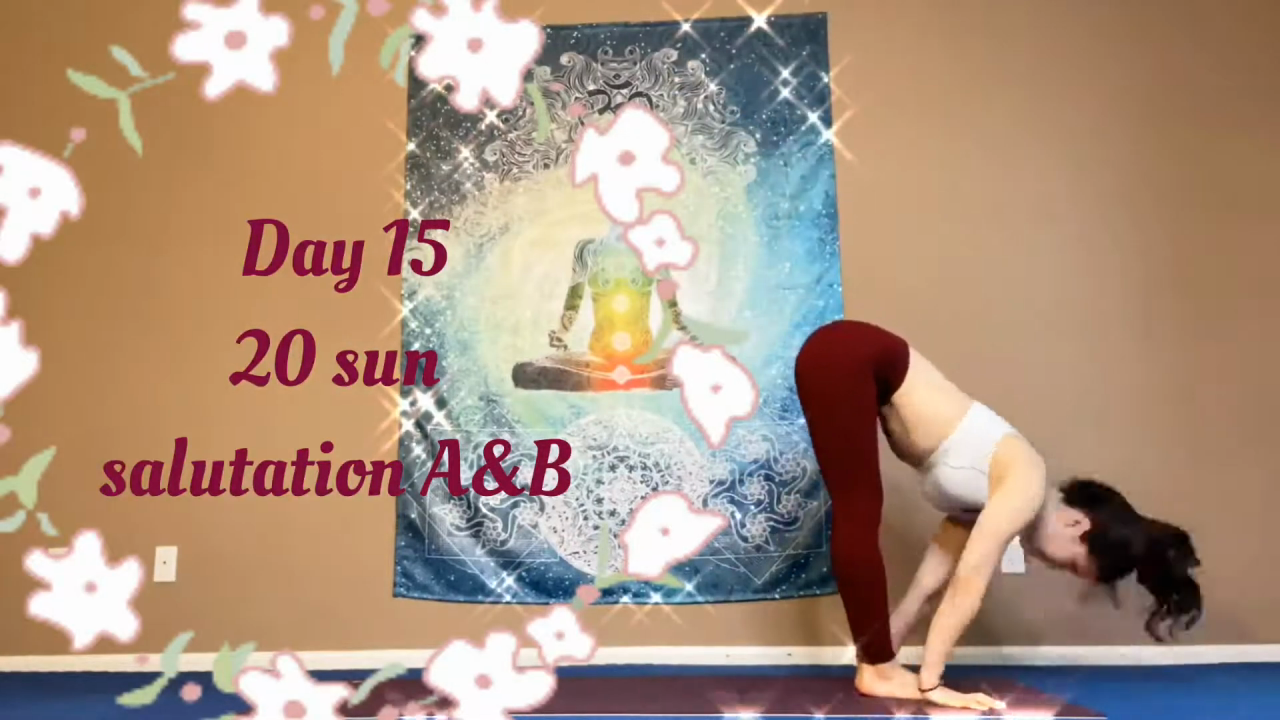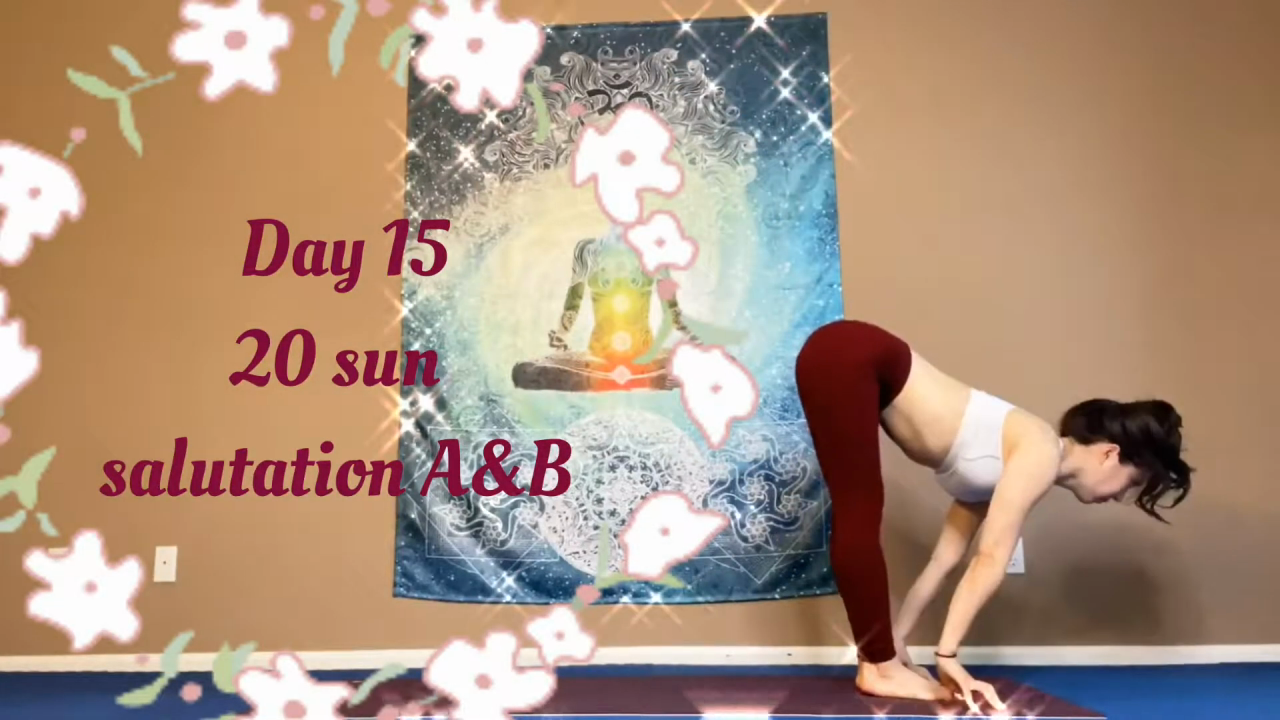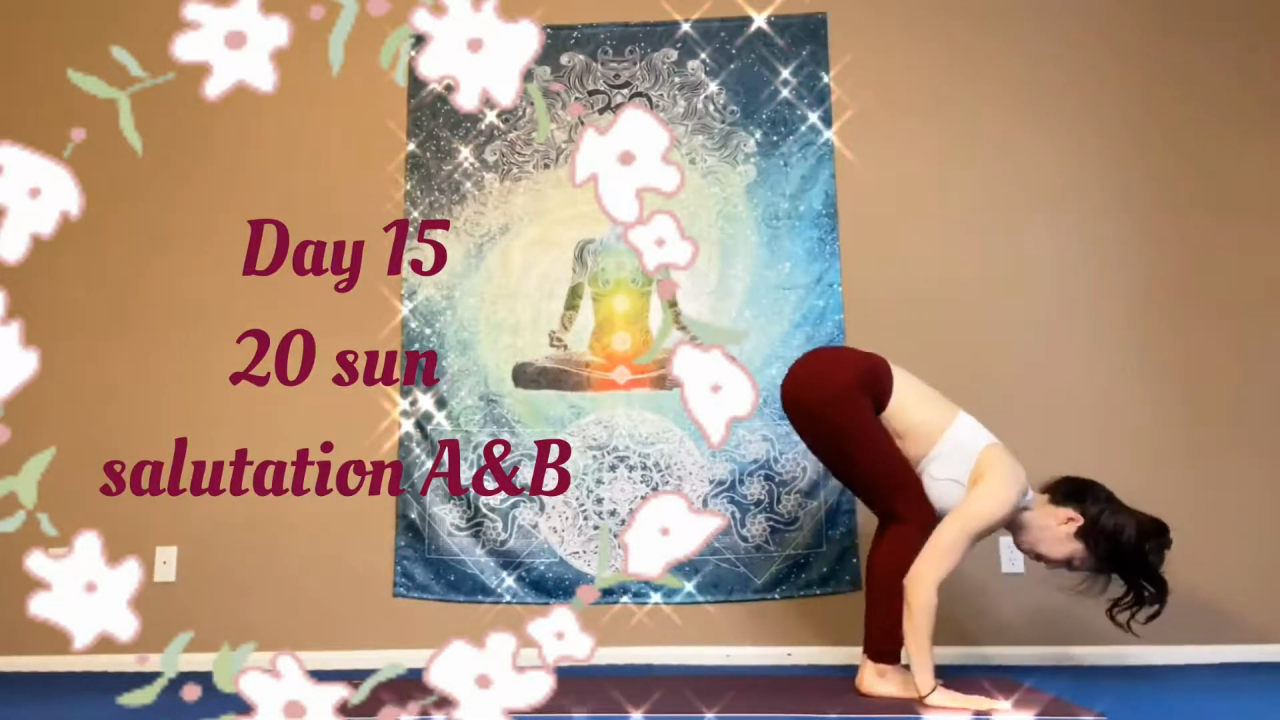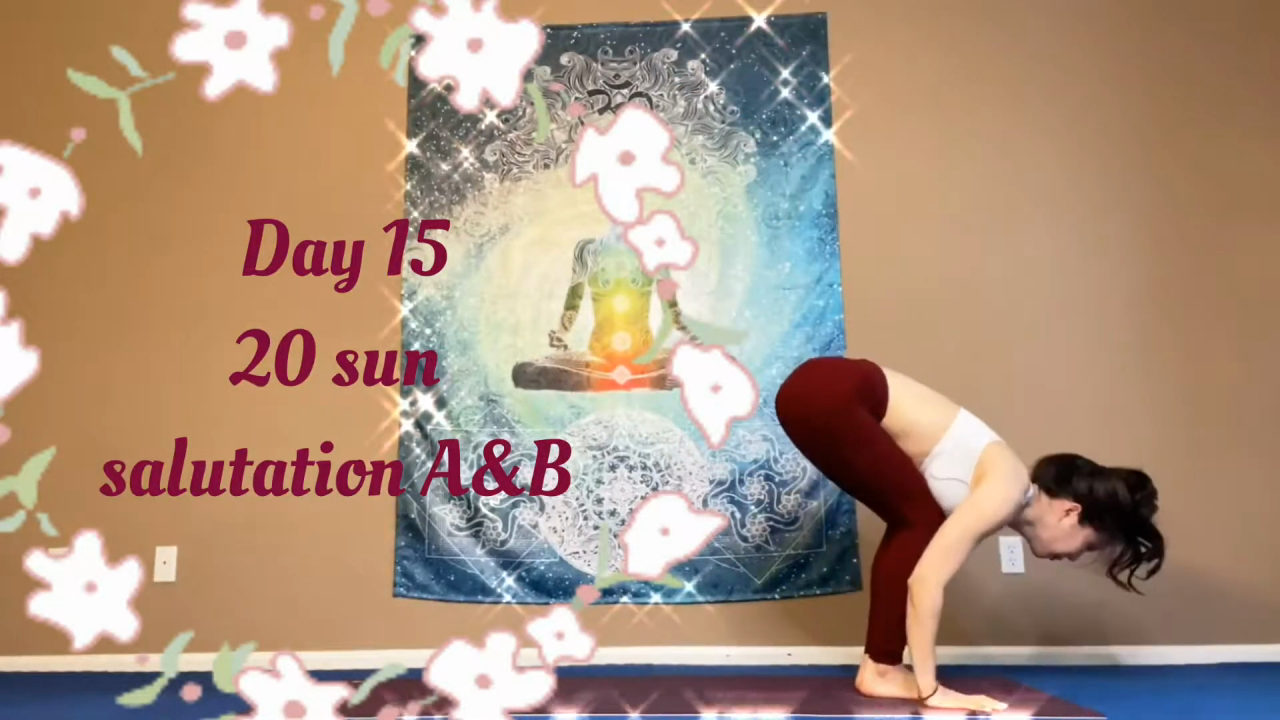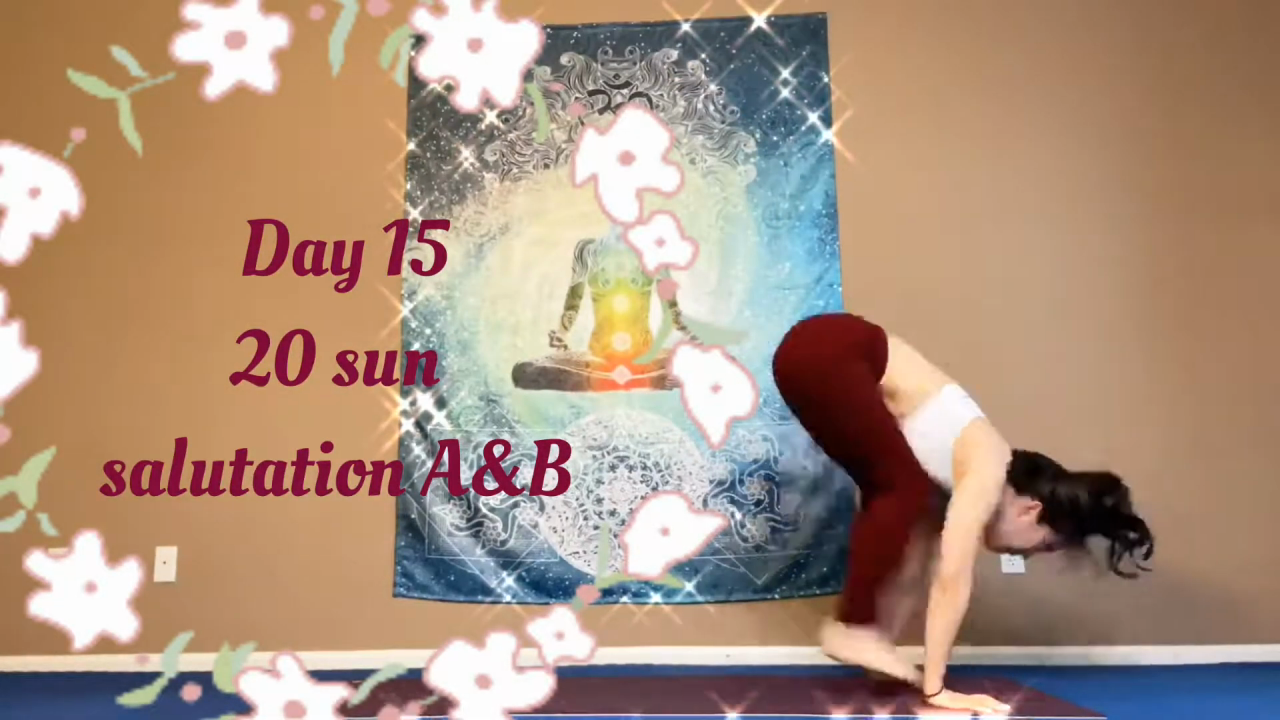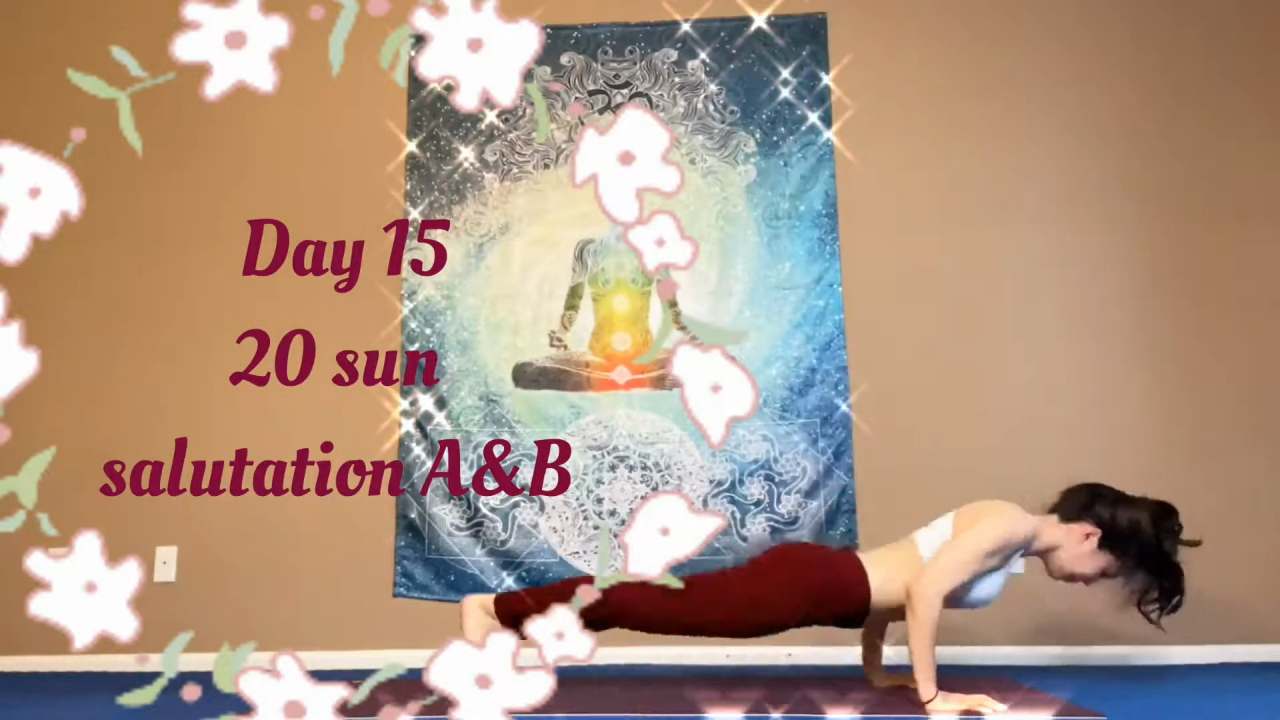
dt=0.2s
person 1, frame 1
left shoulder: (999, 491)
right shoulder: (1026, 489)
left elbow: (933, 572)
right elbow: (967, 585)
left wrist: (886, 645)
right wrist: (929, 681)
left hip: (854, 362)
right hip: (847, 355)
left knee: (857, 518)
right knee: (858, 519)
left ankle: (877, 663)
right ankle: (877, 668)
person 1, frame 2
left shoulder: (1005, 470)
right shoulder: (1040, 453)
left elbow: (946, 554)
right elbow: (991, 556)
left wrist: (894, 638)
right wrist: (946, 655)
left hip: (858, 363)
right hip: (847, 357)
left knee: (859, 517)
right knee: (858, 517)
left ankle: (881, 659)
right ankle: (879, 666)
person 1, frame 3
left shoulder: (987, 494)
right shoulder: (1001, 490)
left elbow: (917, 572)
right elbow: (921, 579)
left wrist: (882, 651)
right wrist: (927, 686)
left hip: (843, 382)
right hip: (828, 381)
left knee: (906, 517)
right knee: (912, 516)
left ankle: (878, 665)
right ankle: (879, 669)
person 1, frame 4
left shoulder: (1002, 486)
right shoulder: (1005, 490)
left elbow: (921, 578)
right elbow: (925, 581)
right wrist: (929, 688)
left hip: (834, 392)
right hip: (825, 393)
left knee: (912, 521)
right knee: (920, 520)
left ankle: (880, 665)
right ankle: (880, 668)
person 1, frame 5
left shoulder: (978, 476)
right shoulder: (987, 475)
left elbow: (920, 553)
right elbow: (952, 578)
left wrist: (890, 635)
right wrist: (933, 686)
right ankle: (853, 628)
person 1, frame 6
left shoulder: (995, 522)
right shoulder: (1010, 523)
right elbow: (925, 591)
left hip: (818, 578)
right hip: (810, 583)
left knee: (661, 599)
right knee: (656, 602)
left ankle: (498, 610)
right ankle: (499, 610)
person 2, frame 1
right shoulder: (587, 250)
left elbow: (669, 303)
right elbow: (572, 304)
left wrist: (686, 336)
right wrist: (560, 335)
left hip: (645, 358)
right hip: (598, 358)
right knee: (524, 372)
person 2, frame 2
right shoulder: (588, 250)
left elbow: (670, 304)
right elbow: (572, 304)
right wrist: (560, 334)
left hip: (645, 359)
right hip: (598, 357)
right knee: (524, 372)
person 2, frame 3
right shoulder: (588, 250)
left elbow: (670, 304)
right elbow: (572, 304)
right wrist: (560, 335)
left hip: (646, 358)
right hip: (598, 359)
right knee: (525, 372)
person 2, frame 4
right shoulder: (588, 250)
left elbow: (669, 303)
right elbow: (572, 304)
right wrist: (560, 335)
left hip: (645, 358)
right hip: (598, 359)
right knee: (525, 373)
person 2, frame 5
right shoulder: (588, 250)
left elbow: (670, 303)
right elbow: (572, 304)
right wrist: (560, 336)
left hip: (645, 358)
right hip: (598, 359)
right knee: (524, 372)
person 2, frame 6
right shoulder: (588, 250)
left elbow: (670, 303)
right elbow: (572, 303)
right wrist: (560, 336)
left hip: (645, 358)
right hip: (598, 357)
right knee: (524, 372)
